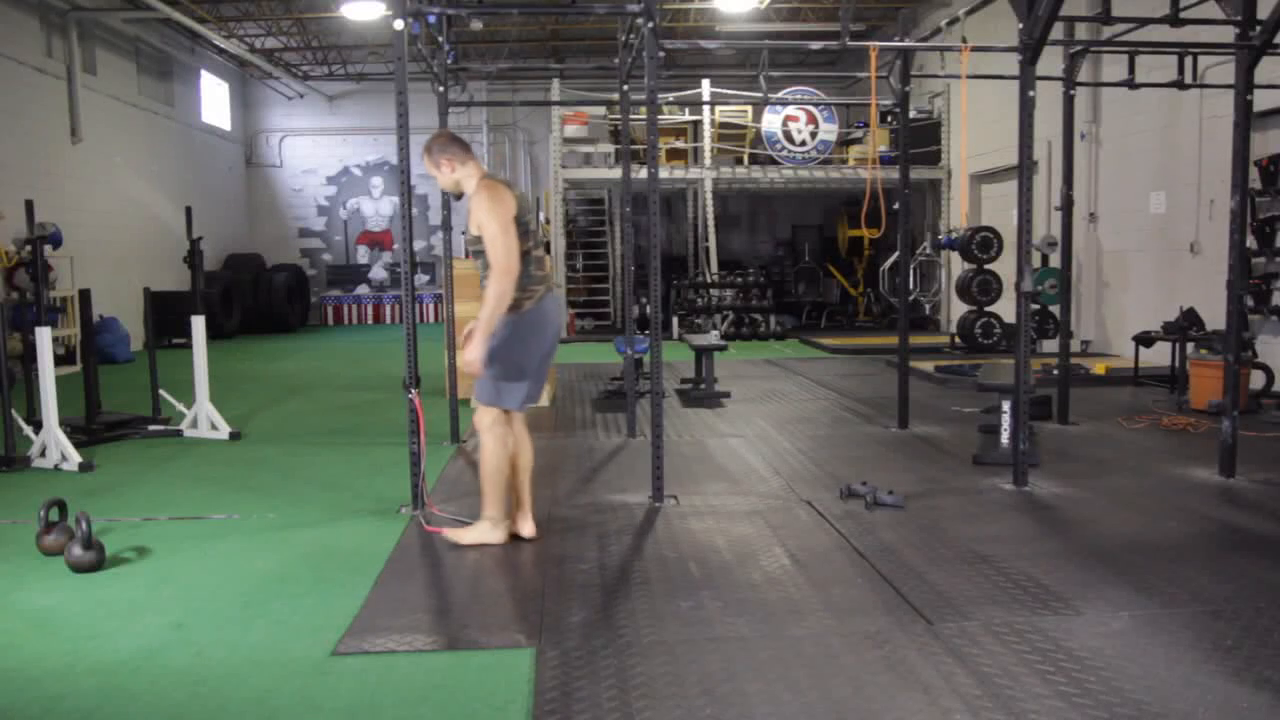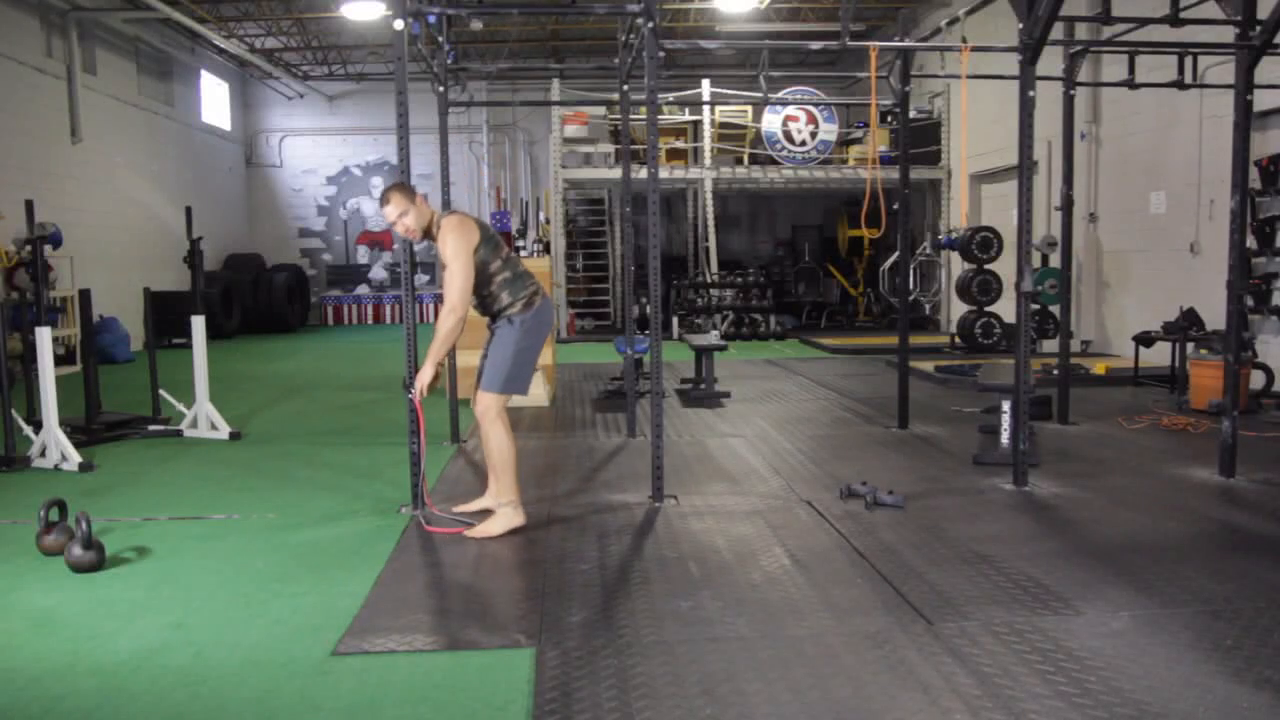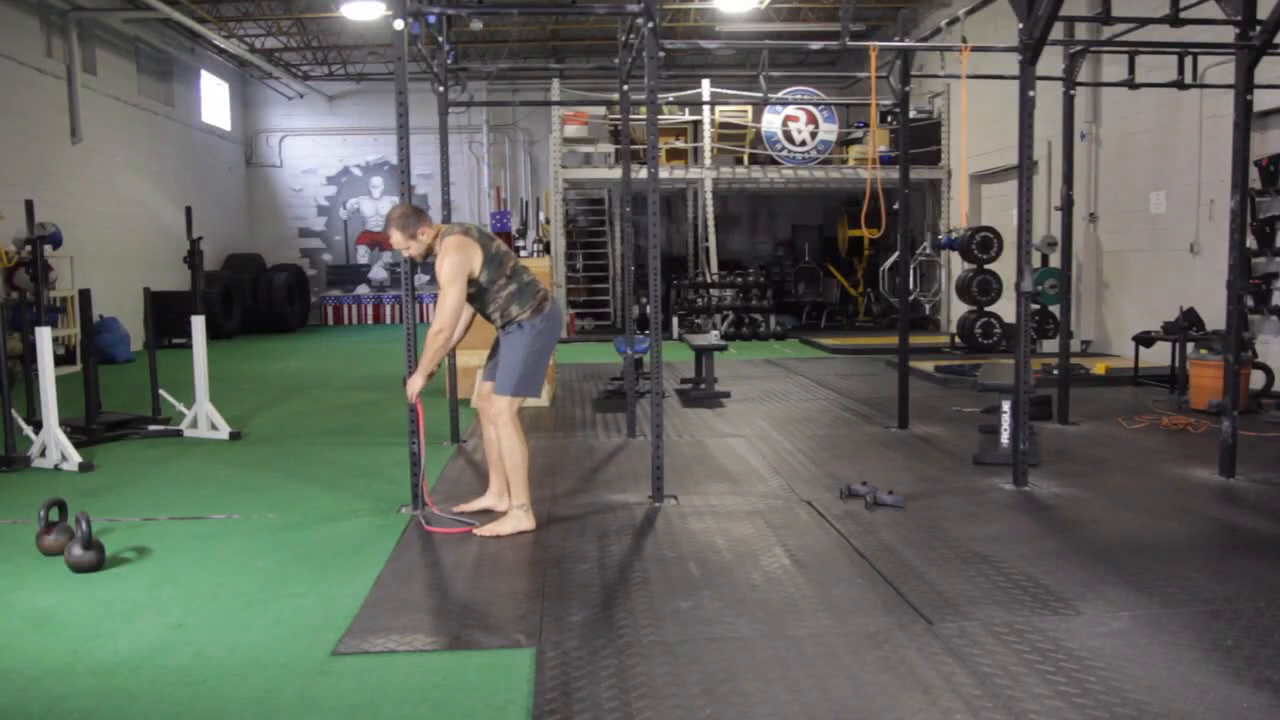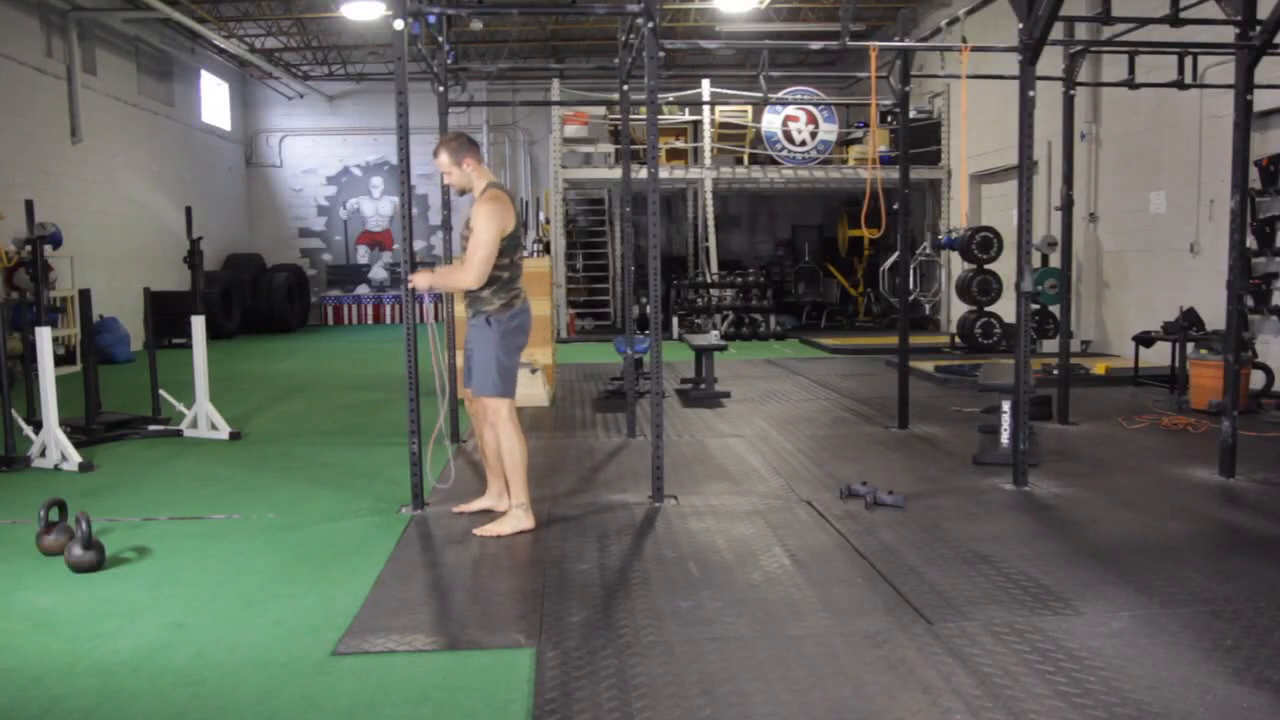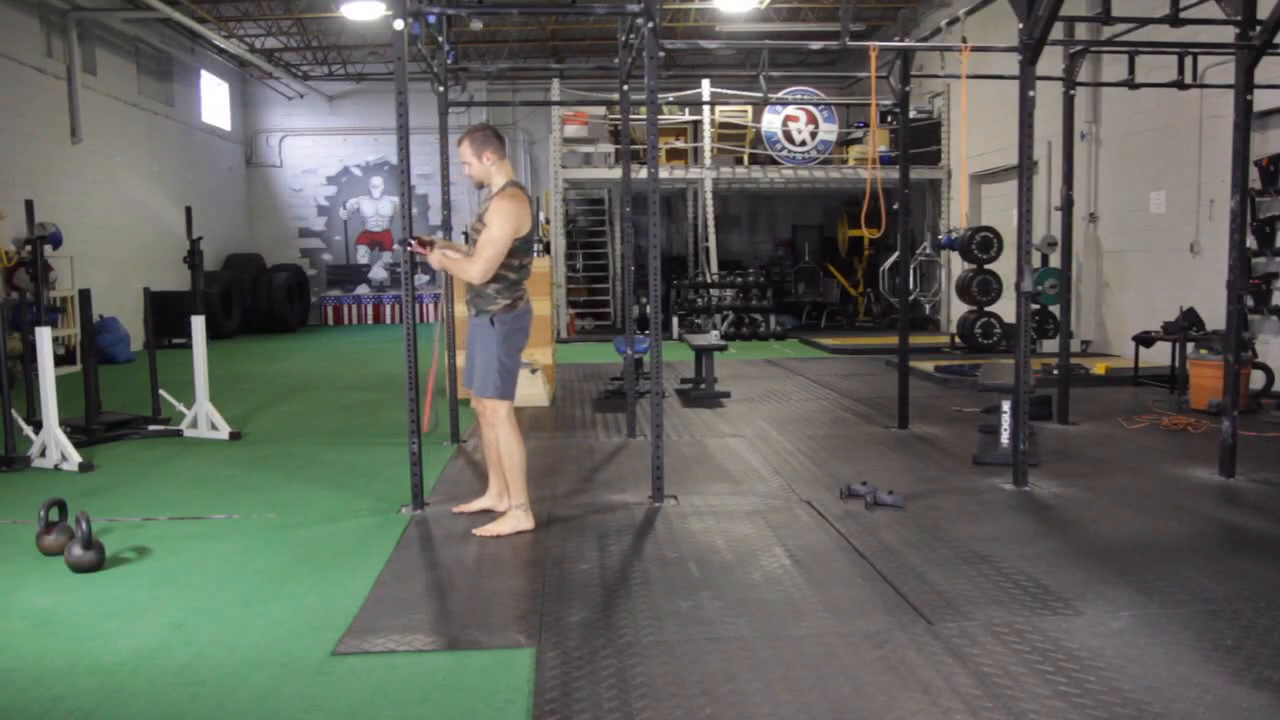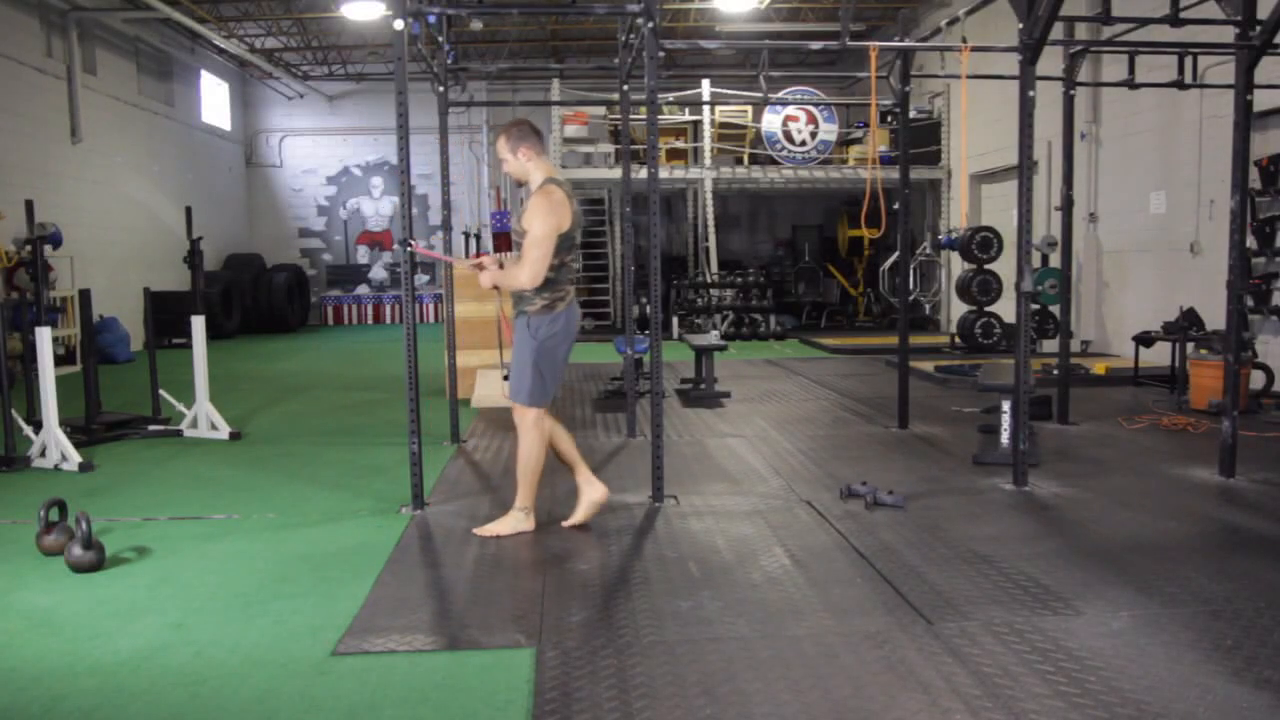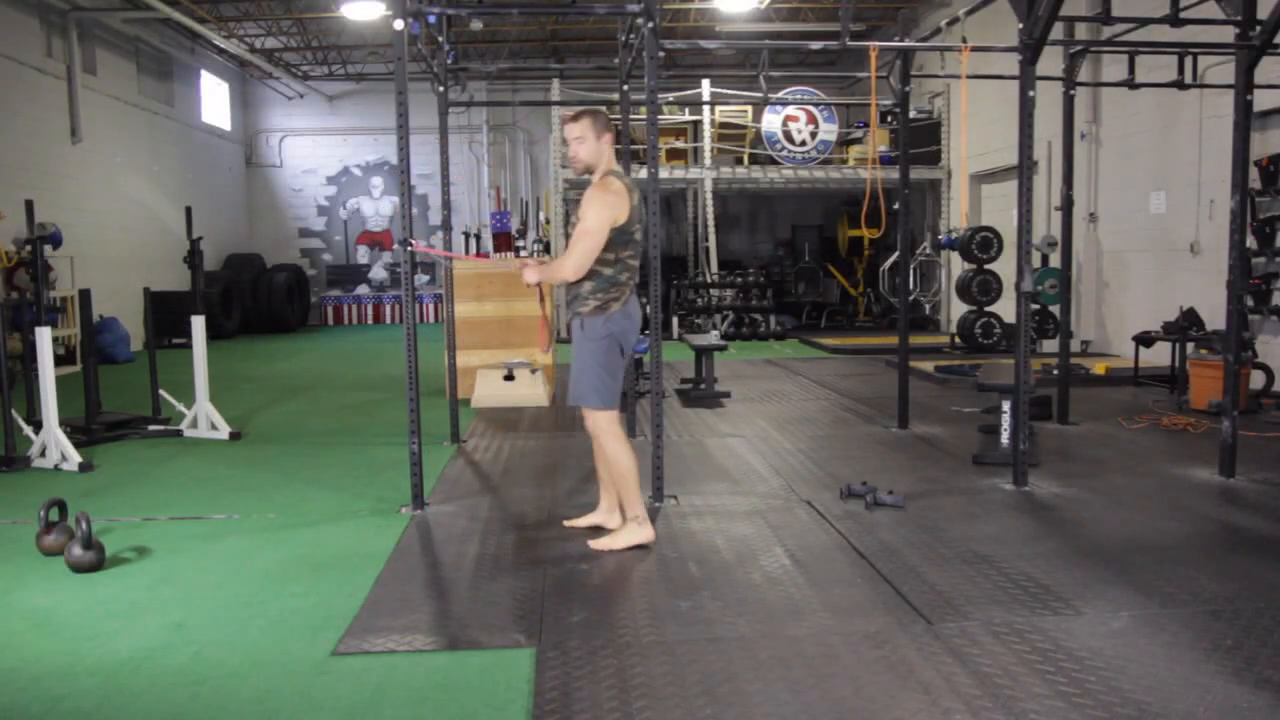
dt=0.7s
person 1, frame 1
left shoulder: (485, 197)
right shoulder: (500, 191)
left elbow: (504, 272)
left wrist: (478, 339)
right wrist: (482, 323)
left hip: (523, 317)
right hip: (542, 310)
left knee: (489, 420)
right knee: (510, 417)
left ankle: (493, 523)
right ankle: (521, 517)
person 1, frame 2
left shoulder: (452, 229)
right shoulder: (445, 237)
left elbow: (455, 308)
right elbow: (457, 307)
left wrist: (430, 364)
right wrist: (439, 359)
left hip: (524, 314)
right hip: (511, 316)
left knee: (488, 408)
right knee: (485, 405)
left ankle: (510, 508)
right ankle: (497, 494)
person 1, frame 3
left shoulder: (451, 254)
right shoulder: (456, 238)
left elbow: (443, 329)
right elbow: (465, 310)
left wrist: (420, 374)
right wrist: (435, 363)
left hip: (533, 322)
right hip: (519, 322)
left knee: (502, 411)
right knee: (485, 403)
left ankle: (522, 513)
right ankle: (498, 494)
person 1, frame 4
left shoulder: (489, 204)
right shoulder: (491, 197)
left elbow: (473, 277)
left wrist: (430, 280)
right wrist: (436, 273)
left hip: (498, 318)
right hip: (488, 316)
left knee: (499, 411)
right knee: (477, 403)
left ankle: (521, 511)
right ankle: (497, 494)
person 1, frame 5
left shoulder: (509, 203)
right shoulder: (500, 198)
left elbow: (479, 270)
left wrist: (442, 262)
right wrist: (442, 247)
left hip: (500, 318)
right hip: (487, 315)
left knee: (498, 412)
right knee: (484, 408)
left ankle: (520, 511)
right ankle: (497, 493)
person 1, frame 6
left shoulder: (545, 200)
right shoulder: (555, 192)
left elbow: (530, 276)
left wrist: (494, 278)
right wrist: (501, 265)
left hip: (543, 318)
right hip: (547, 315)
left knee: (527, 415)
right knee: (530, 410)
left ankle: (522, 513)
right ankle: (588, 484)
person 1, frame 7
left shoulder: (603, 192)
right shoulder: (617, 188)
left elbow: (573, 267)
left wrist: (538, 274)
right wrist: (548, 266)
left hip: (601, 318)
right hip: (606, 314)
left knee: (603, 421)
right knee: (597, 416)
left ankle: (638, 523)
right ankle: (608, 508)
